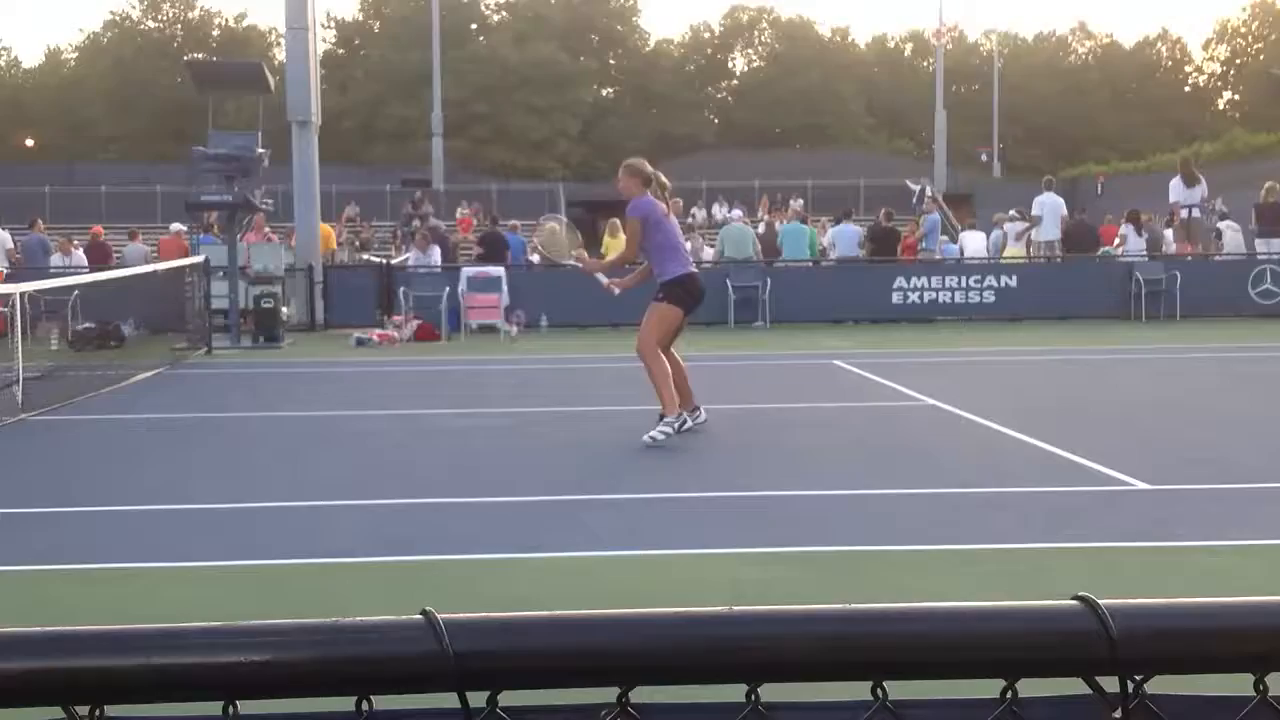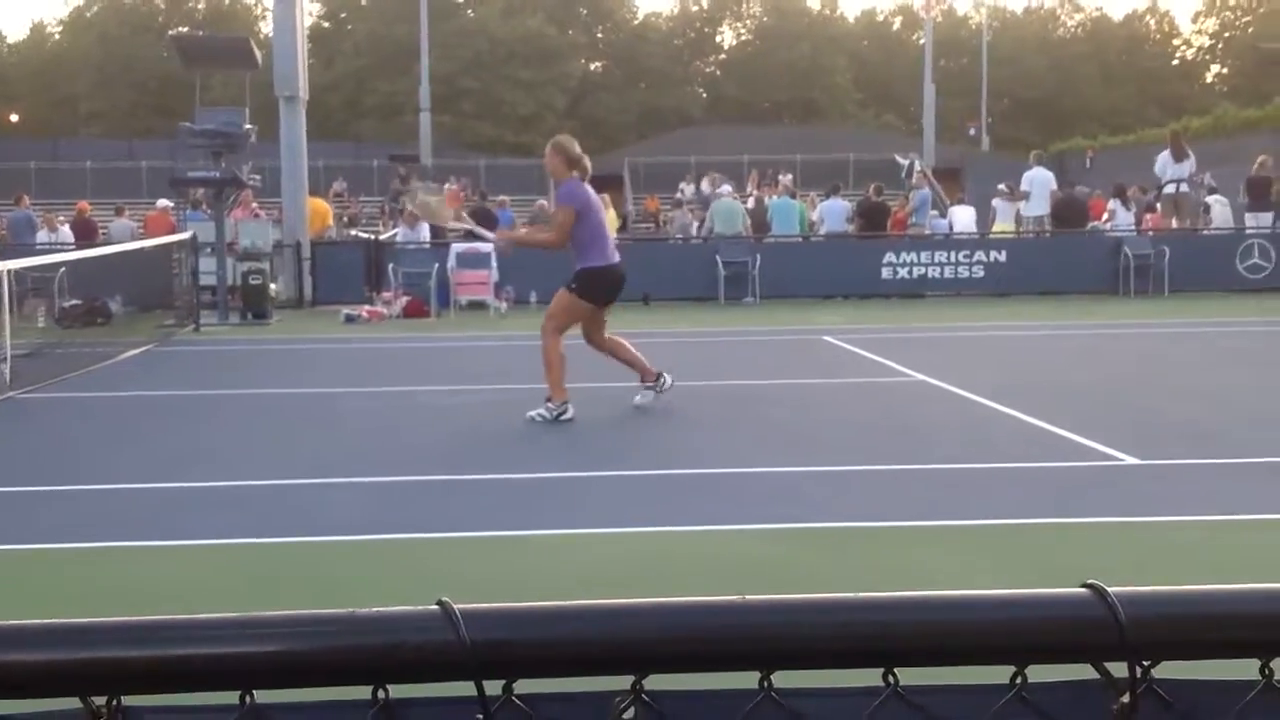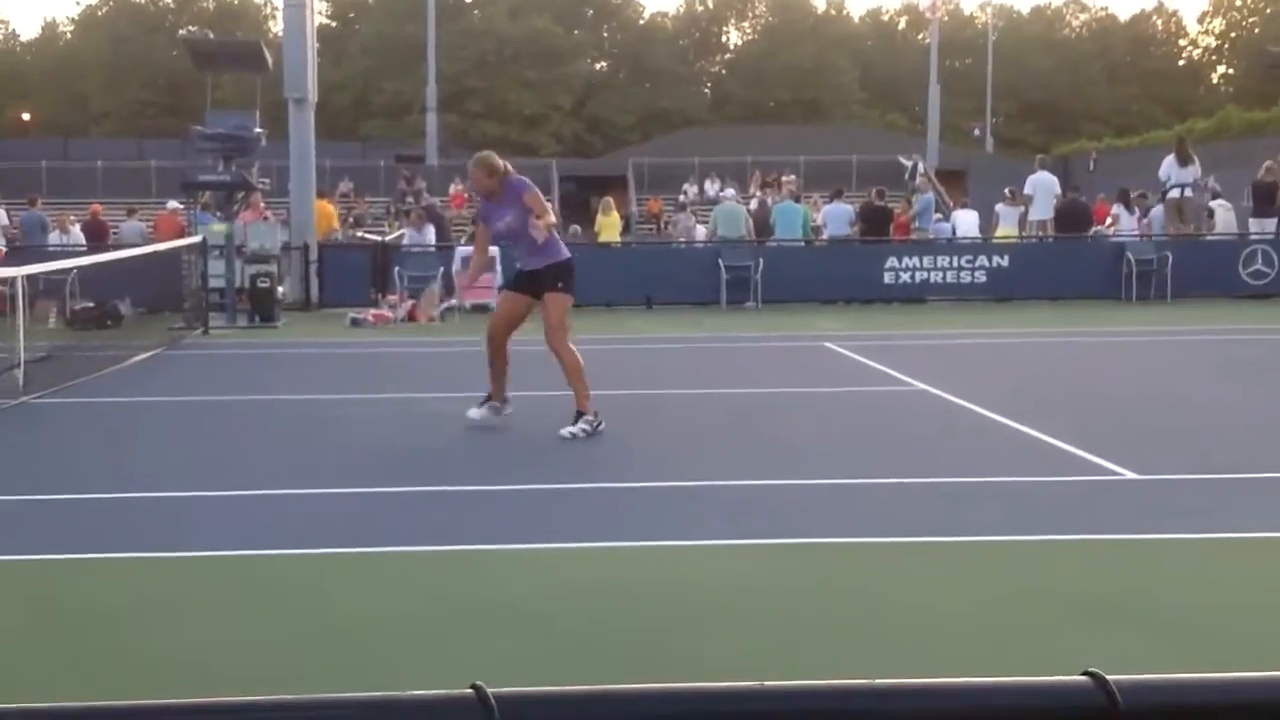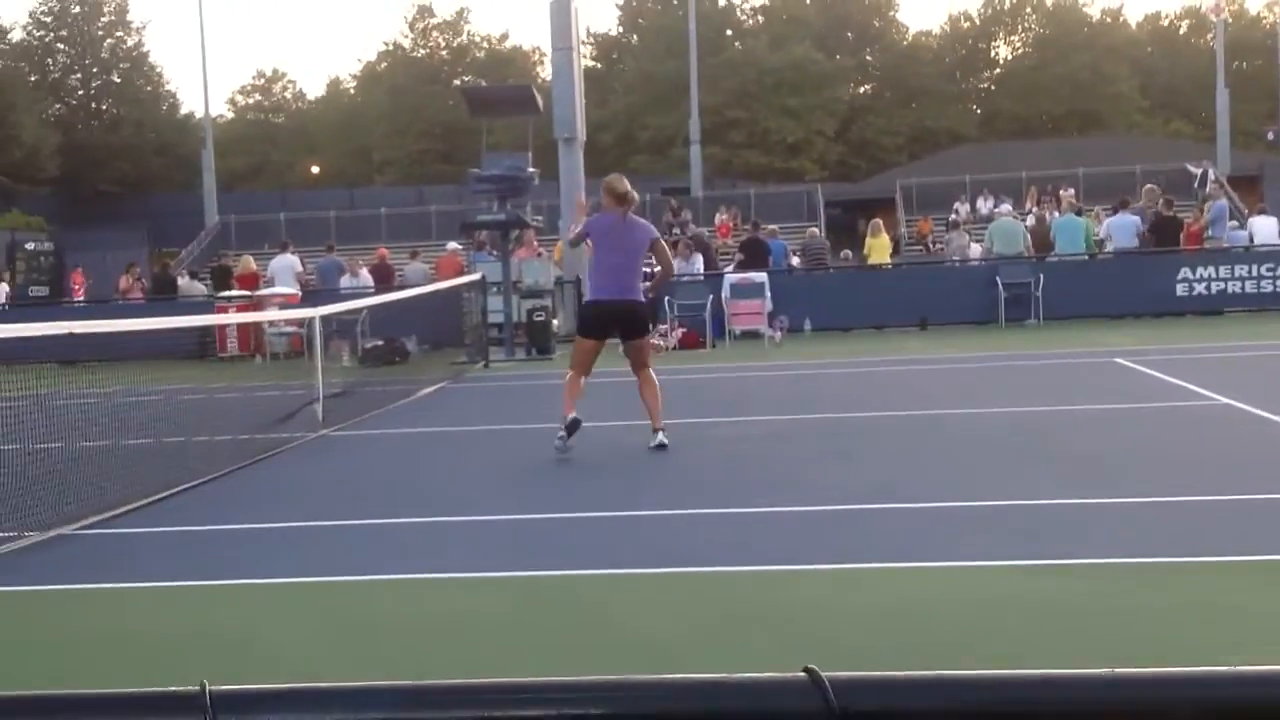
dt=1s
person 1, frame 1
left shoulder: (638, 206)
right shoulder: (660, 206)
left elbow: (629, 254)
left wrist: (599, 266)
right wrist: (625, 282)
left hip: (678, 285)
right hip: (687, 283)
left knee: (647, 348)
right knee: (661, 348)
left ankle: (673, 416)
right ankle: (690, 408)
person 1, frame 2
left shoulder: (569, 191)
right shoulder: (574, 187)
left elbow: (558, 239)
right elbow: (555, 232)
left wrist: (516, 238)
right wrist: (516, 236)
left hip: (595, 274)
right hip: (608, 271)
left knee: (550, 331)
right knee: (594, 335)
left ankle: (558, 403)
right ankle: (653, 377)
person 1, frame 3
left shoulder: (517, 185)
right shoulder: (484, 206)
left elbow: (550, 216)
right elbow: (481, 249)
left wrist: (539, 223)
right wrist: (470, 277)
left hip: (555, 267)
right hip: (527, 272)
left knee: (556, 341)
right knee: (496, 332)
left ankle: (587, 415)
right ankle: (498, 399)
person 1, frame 4
left shoulder: (595, 222)
right shoulder: (646, 229)
left elbow: (572, 242)
right elbow: (668, 268)
left wrist: (579, 215)
right wrist: (654, 284)
left hip: (597, 309)
right hip: (633, 308)
left knee: (576, 373)
right knee: (643, 371)
left ankle: (569, 417)
right ankle: (658, 432)
